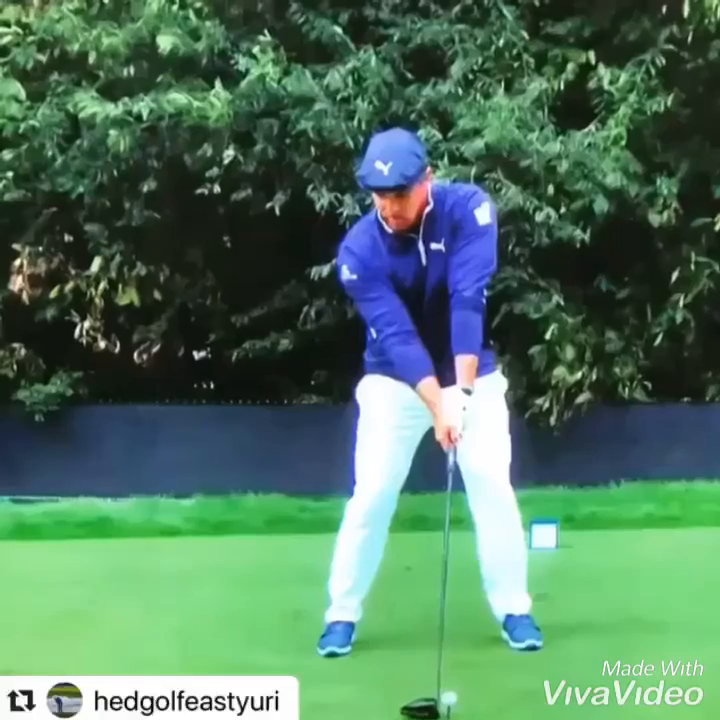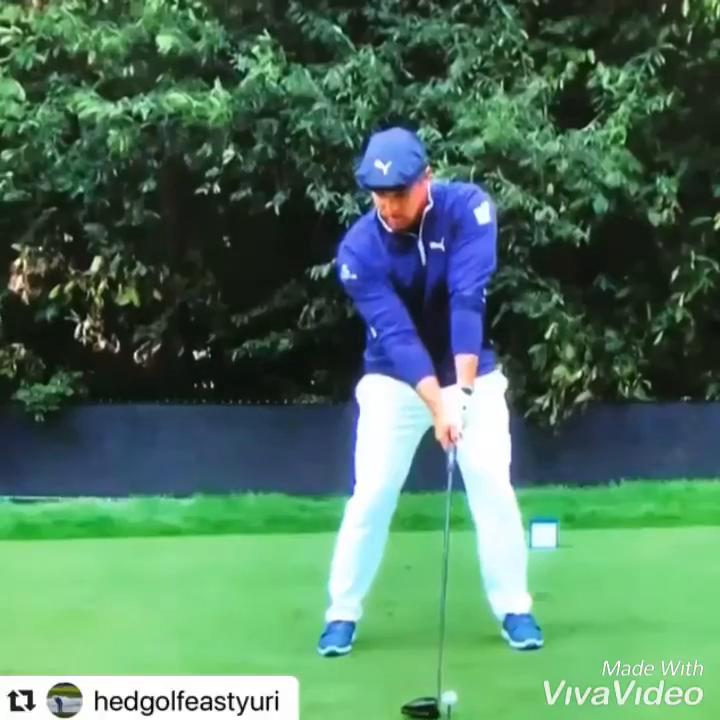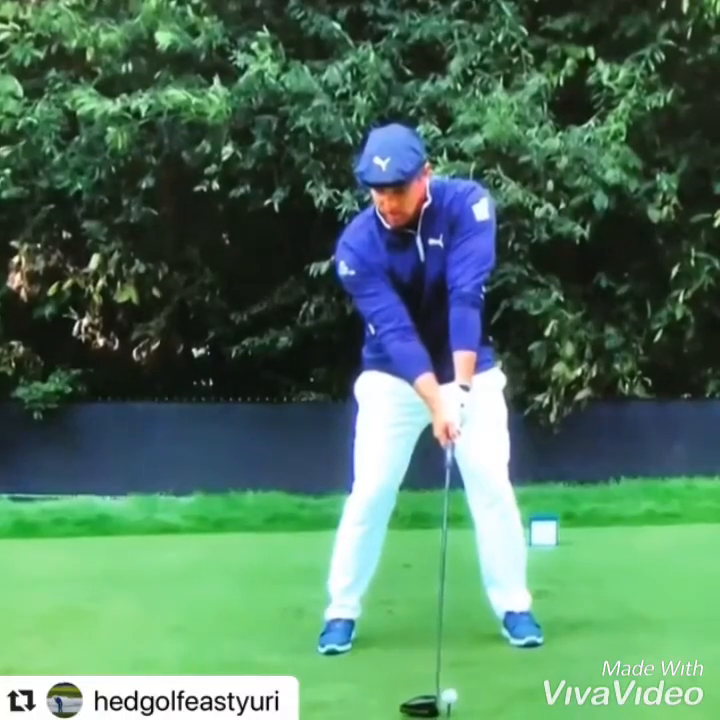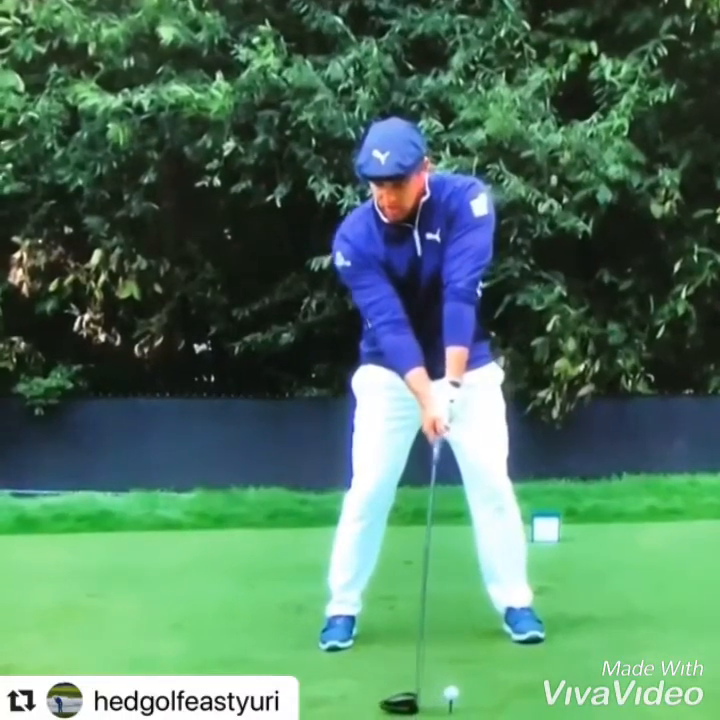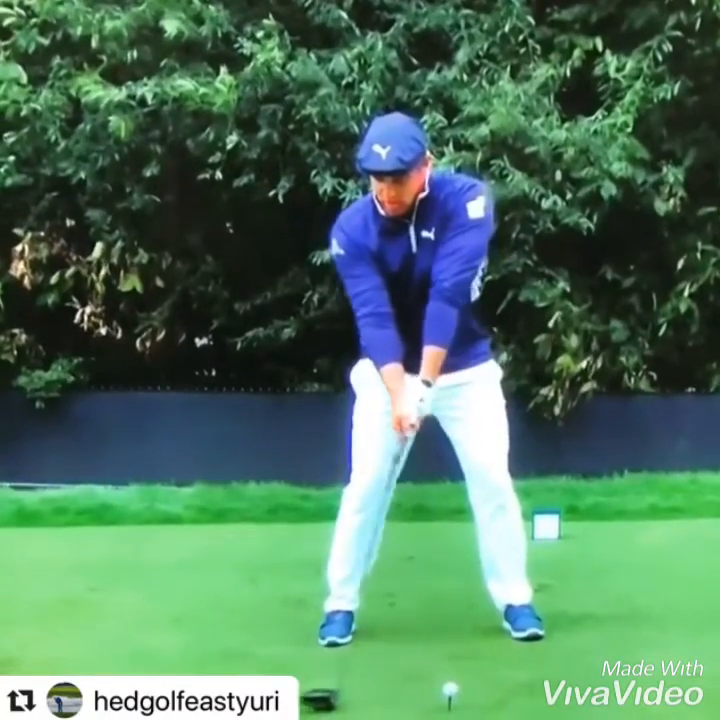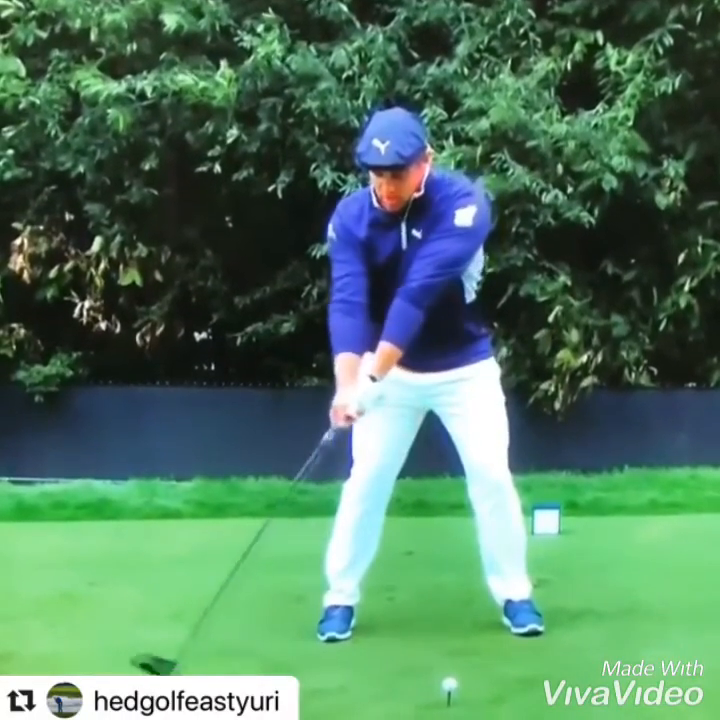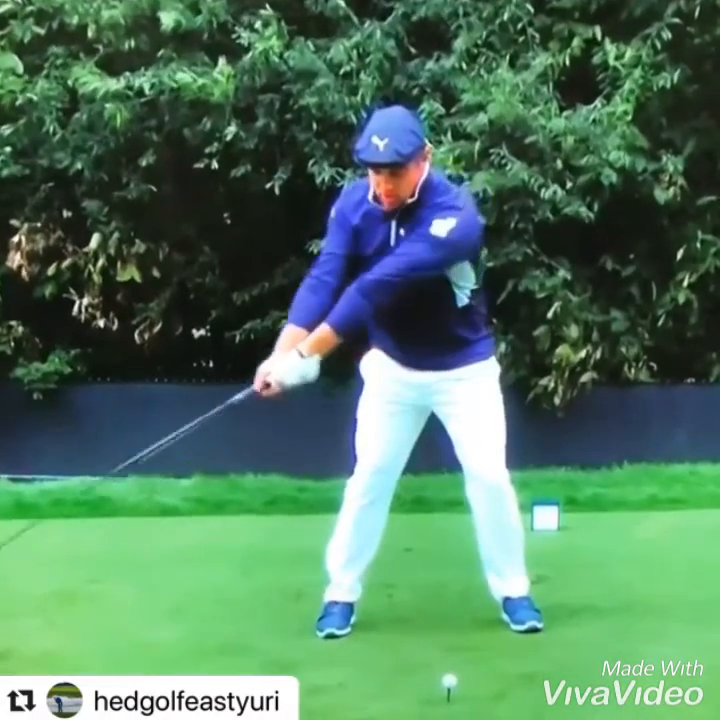
dt=0.7s
person 1, frame 1
left shoulder: (467, 207)
right shoulder: (359, 249)
left elbow: (469, 301)
right elbow: (396, 334)
left wrist: (463, 388)
right wrist: (436, 403)
left hip: (472, 375)
right hip: (395, 383)
left knee: (493, 487)
right knee: (372, 494)
left ankle: (513, 609)
right ankle: (342, 613)
person 1, frame 2
left shoulder: (467, 207)
right shoulder: (358, 249)
left elbow: (469, 300)
right elbow: (395, 333)
left wrist: (463, 389)
right wrist: (437, 404)
left hip: (471, 375)
right hip: (394, 382)
left knee: (493, 487)
right knee: (372, 492)
left ankle: (513, 607)
right ankle: (342, 613)
person 1, frame 3
left shoulder: (466, 203)
right shoulder: (357, 245)
left elbow: (467, 298)
right elbow: (393, 331)
left wrist: (460, 386)
right wrist: (435, 402)
left hip: (469, 373)
right hip: (392, 380)
left knee: (492, 485)
right knee: (370, 490)
left ankle: (513, 606)
right ankle: (342, 610)
person 1, frame 4
left shoulder: (465, 199)
right shoulder: (354, 237)
left elbow: (462, 294)
right elbow: (388, 323)
left wrist: (452, 382)
right wrist: (425, 396)
left hip: (467, 369)
right hip: (389, 376)
left knee: (490, 481)
right knee: (369, 487)
left ankle: (514, 601)
right ankle: (342, 606)
person 1, frame 5
left shoulder: (466, 199)
right shoulder: (352, 228)
left elbow: (449, 295)
right elbow: (373, 316)
left wrist: (426, 383)
right wrist: (398, 392)
left hip: (465, 369)
right hip: (387, 372)
left knee: (491, 479)
right knee: (366, 484)
left ankle: (514, 598)
right ankle: (342, 602)
person 1, frame 6
left shoulder: (464, 205)
right shoulder: (350, 216)
left elbow: (419, 294)
right elbow: (348, 301)
left wrist: (370, 378)
right wrist: (347, 380)
left hip: (465, 367)
right hip: (389, 368)
left knee: (491, 476)
right knee: (367, 479)
left ankle: (513, 593)
right ankle: (341, 596)
person 1, frame 7
left shoulder: (455, 216)
right shoulder: (353, 203)
left elbow: (377, 288)
right elbow: (325, 278)
left wrist: (307, 355)
right wrist: (283, 350)
left hip: (463, 369)
right hip: (392, 366)
left knee: (488, 477)
right knee: (369, 477)
left ankle: (513, 591)
right ankle: (341, 593)
